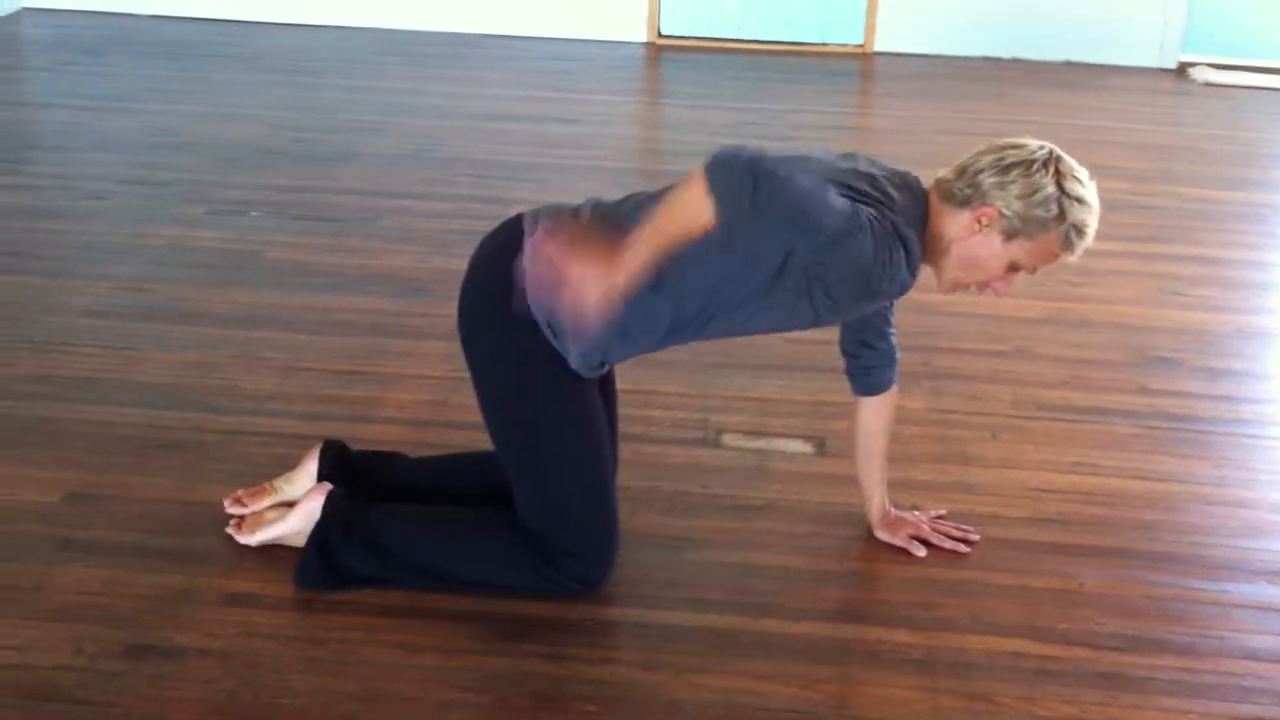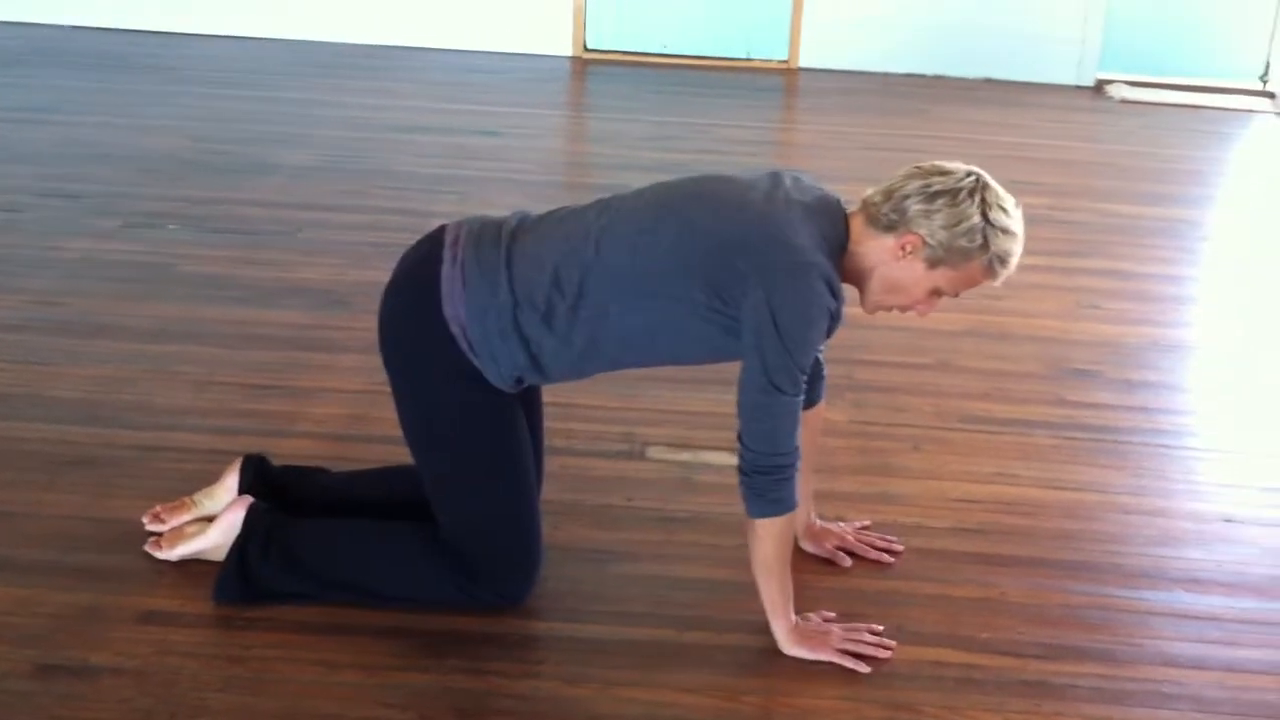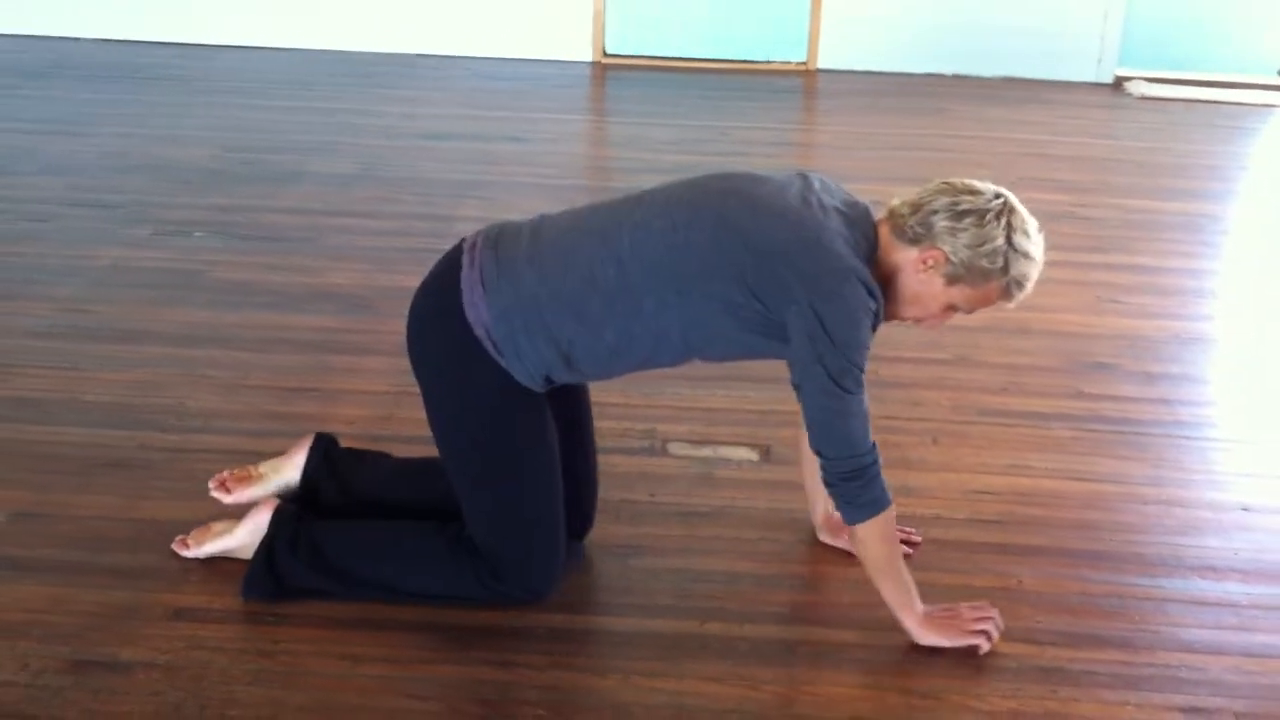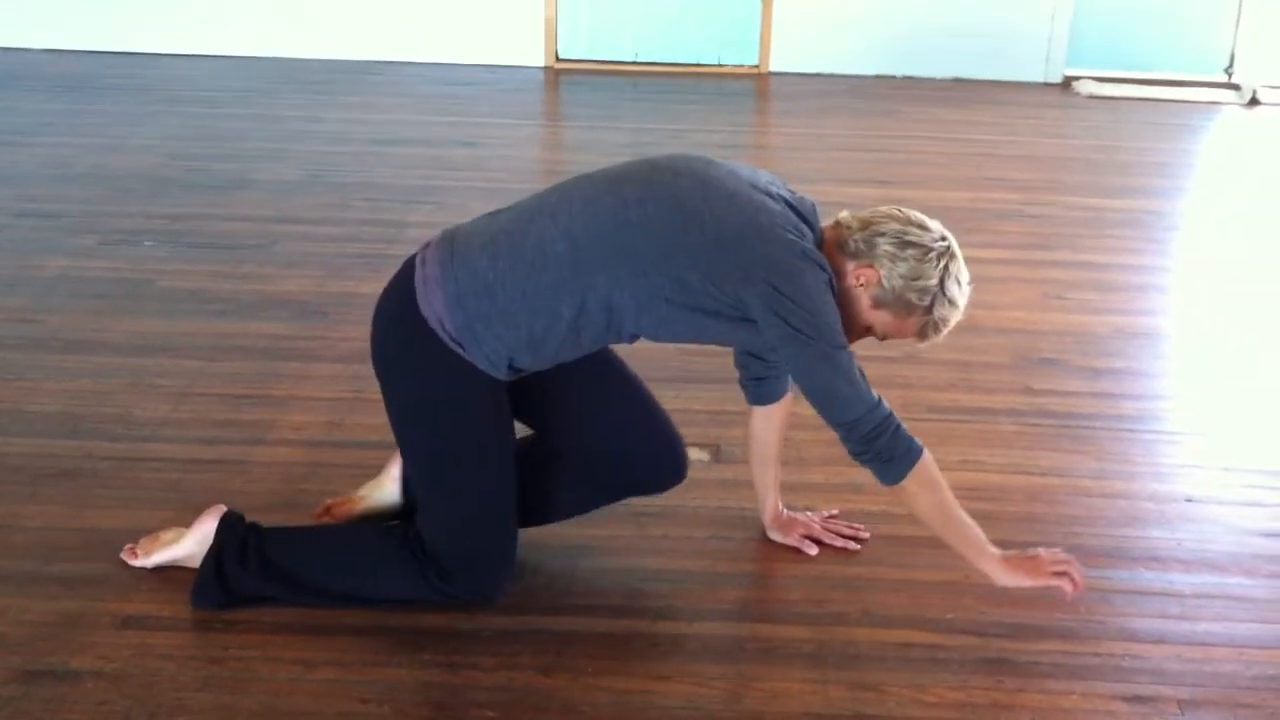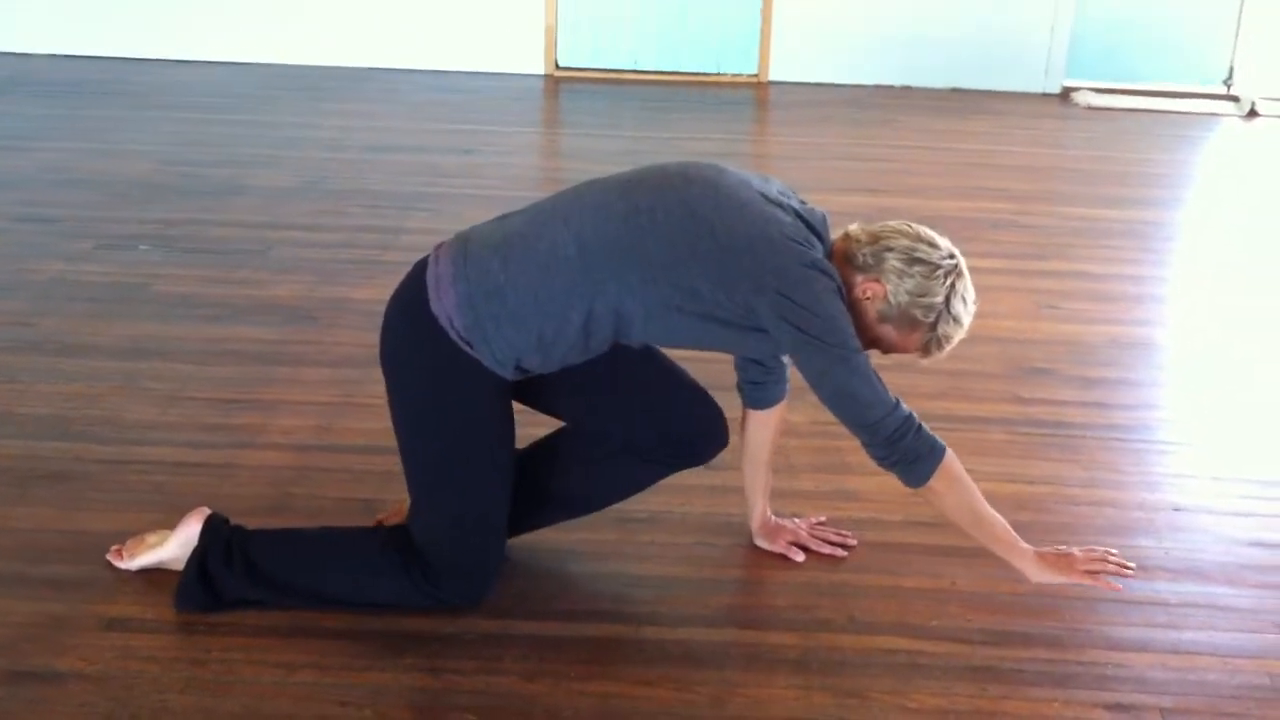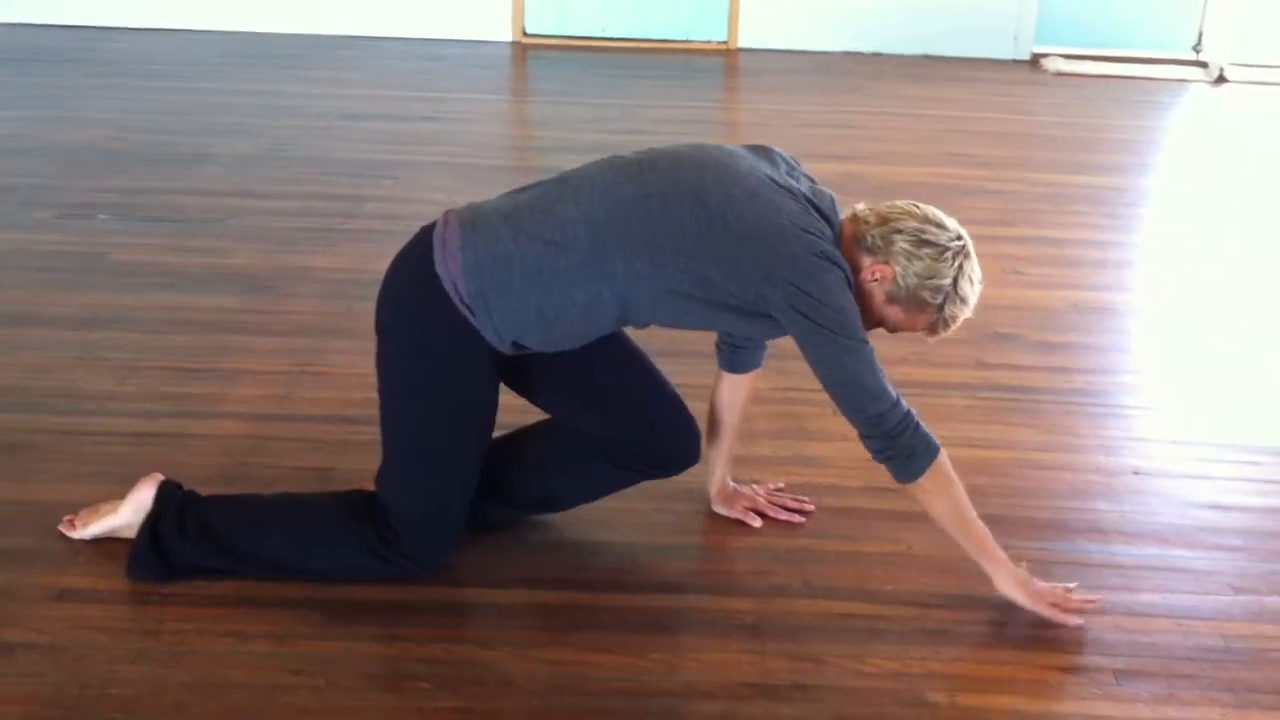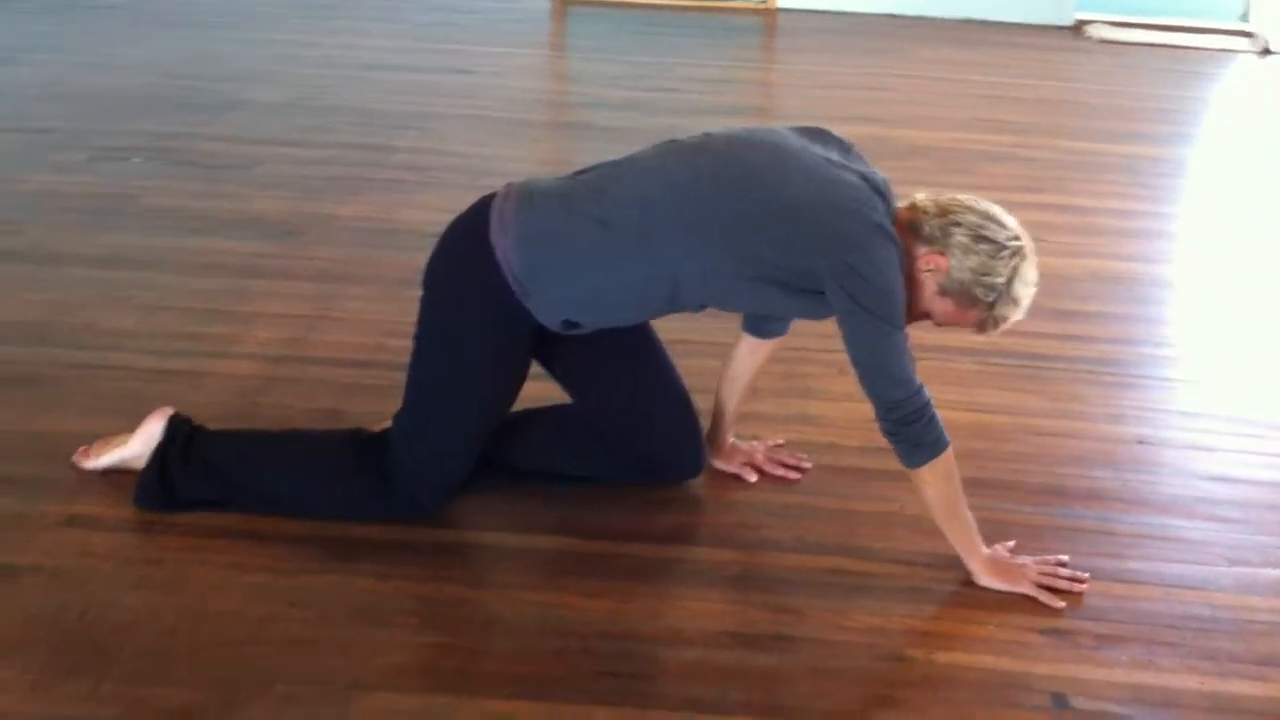
dt=0.7s
person 1, frame 1
left shoulder: (888, 211)
right shoulder: (874, 247)
left elbow: (871, 358)
right elbow: (741, 173)
left wrist: (880, 509)
right wrist: (624, 271)
left hip: (566, 299)
right hip: (529, 303)
left knee: (562, 481)
right knee: (575, 556)
left ankle: (340, 472)
right ankle: (328, 525)
person 1, frame 2
left shoulder: (815, 217)
right shoulder: (799, 275)
left elbow: (802, 379)
right elbow: (767, 459)
left wrist: (808, 522)
right wrist: (785, 625)
left hip: (475, 292)
right hip: (446, 323)
left knee: (489, 498)
right knee: (498, 571)
left ankle: (260, 487)
right ankle: (251, 539)
person 1, frame 3
left shoulder: (839, 223)
right shoulder: (836, 286)
left elbow: (815, 379)
right elbow: (854, 465)
left wrist: (826, 517)
right wrist: (920, 618)
left hip: (511, 304)
right hip: (474, 331)
left knee: (562, 514)
right knee: (521, 569)
left ankle: (316, 472)
right ankle: (276, 539)
person 1, frame 4
left shoulder: (787, 227)
right shoulder: (788, 271)
left elbow: (764, 372)
right elbow: (876, 436)
left wrist: (773, 510)
right wrist: (994, 561)
left hip: (497, 315)
right hip: (437, 332)
left knee: (652, 463)
right knee: (470, 574)
left ankle: (423, 482)
right ankle: (229, 549)
person 1, frame 5
left shoulder: (791, 235)
right shoulder: (800, 281)
left elbow: (762, 372)
right elbow: (897, 440)
left wrist: (761, 516)
right wrist: (1030, 558)
left hip: (509, 318)
right hip: (445, 332)
left knee: (690, 431)
right knee: (456, 577)
left ankle: (455, 501)
right ankle: (212, 551)
person 1, frame 6
left shoulder: (788, 190)
right shoulder: (809, 265)
left elbow: (741, 336)
right elbow: (893, 432)
left wrist: (722, 480)
right wrist: (1005, 573)
left hip: (502, 293)
right hip: (446, 302)
left knee: (661, 442)
right knee: (412, 545)
left ankle: (428, 485)
right ankle: (169, 517)
person 1, frame 7
left shoulder: (839, 172)
right shoulder: (863, 245)
left elbow: (765, 289)
right elbow: (907, 417)
left wrist: (723, 431)
right wrist: (978, 557)
left hip: (549, 268)
right hip: (496, 271)
left knee: (667, 452)
right knee: (407, 485)
left ankle: (439, 435)
right ankle: (177, 452)
